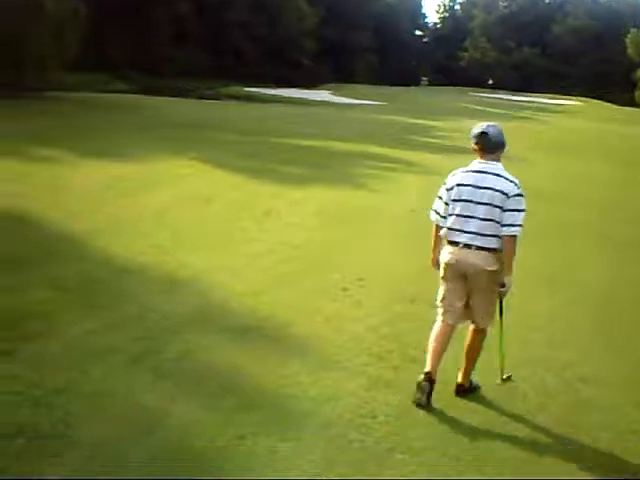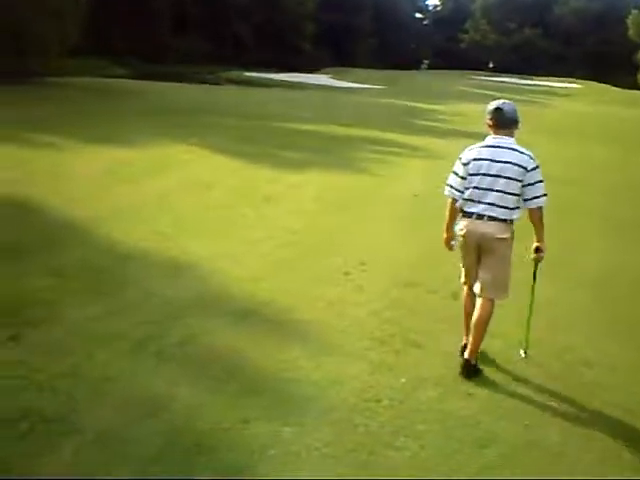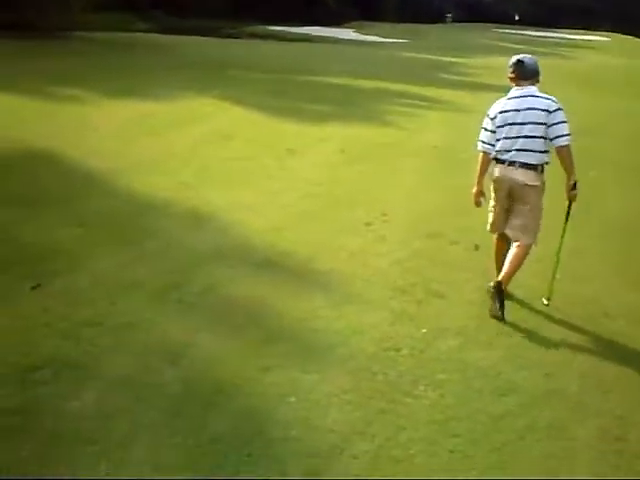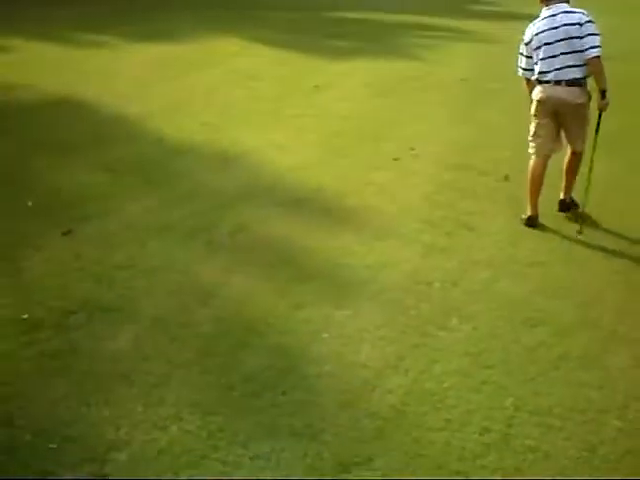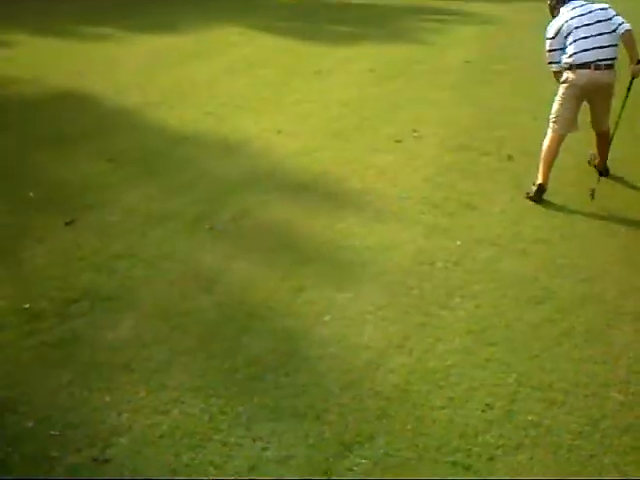
dt=0.3s
person 1, frame 1
left shoulder: (455, 178)
right shoulder: (510, 186)
left elbow: (439, 222)
right elbow: (509, 236)
left wrist: (436, 253)
right wrist: (506, 275)
left hip: (453, 254)
right hip: (487, 260)
left knee: (445, 319)
right knee: (479, 323)
left ankle: (428, 376)
right ankle: (464, 381)
person 1, frame 2
left shoulder: (471, 153)
right shoulder: (526, 160)
left elbow: (454, 197)
right elbow: (535, 206)
left wrist: (448, 229)
right wrist: (539, 241)
left hip: (468, 226)
right hip: (499, 231)
left knee: (469, 285)
right knee: (487, 296)
left ankle: (467, 341)
right ankle: (470, 359)
person 1, frame 3
left shoulder: (498, 106)
right shoulder: (550, 105)
left elbow: (485, 150)
right elbow: (562, 146)
left wrist: (478, 184)
right wrist: (572, 181)
left hip: (500, 173)
right hip: (530, 177)
left knee: (502, 232)
right knee: (523, 240)
left ankle: (500, 284)
right ankle: (500, 284)
person 1, frame 4
left shoulder: (533, 28)
left elbow: (527, 74)
right elbow: (594, 58)
left wrist: (536, 97)
right wrist: (603, 91)
left hip: (544, 92)
right hip: (575, 92)
left knee: (539, 154)
right knee: (576, 147)
left ankle: (532, 212)
right ankle: (566, 198)
person 1, frame 5
left shoulder: (556, 24)
left elbow: (556, 66)
left wrist: (565, 91)
left hip: (576, 76)
right hip: (605, 74)
left knee: (556, 131)
right knee: (601, 122)
left ankle: (540, 185)
right ankle: (602, 163)
